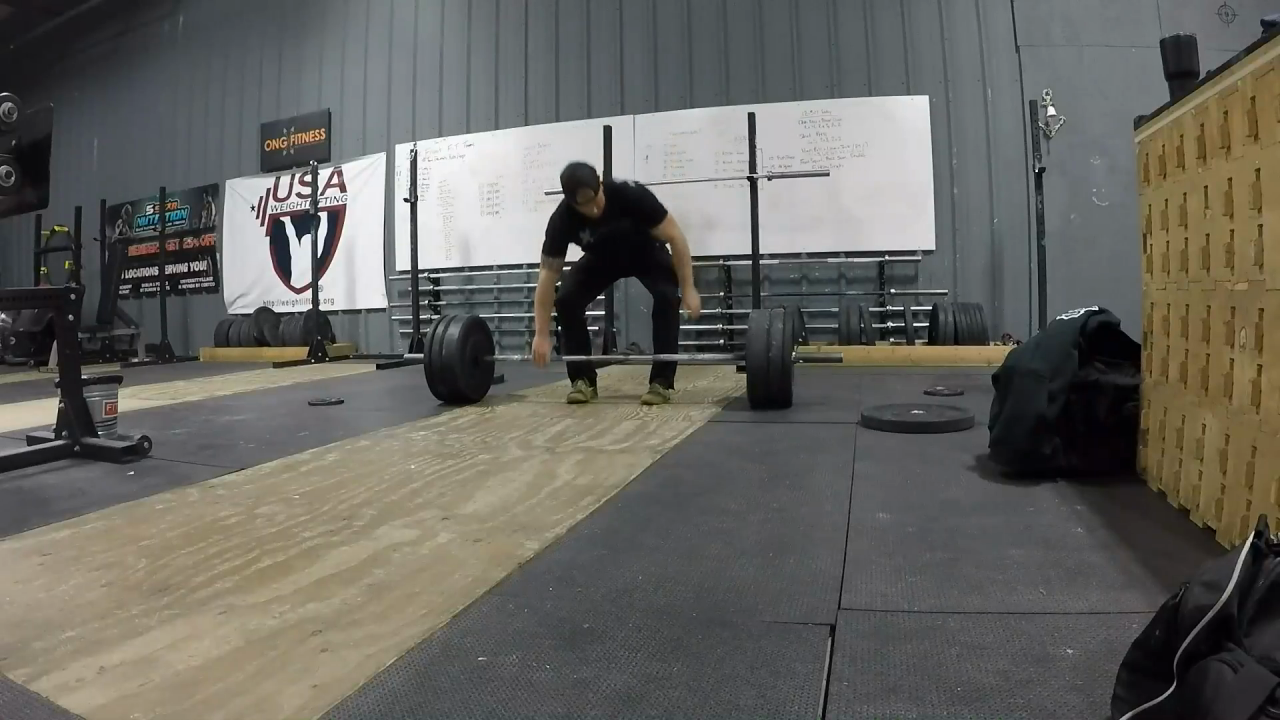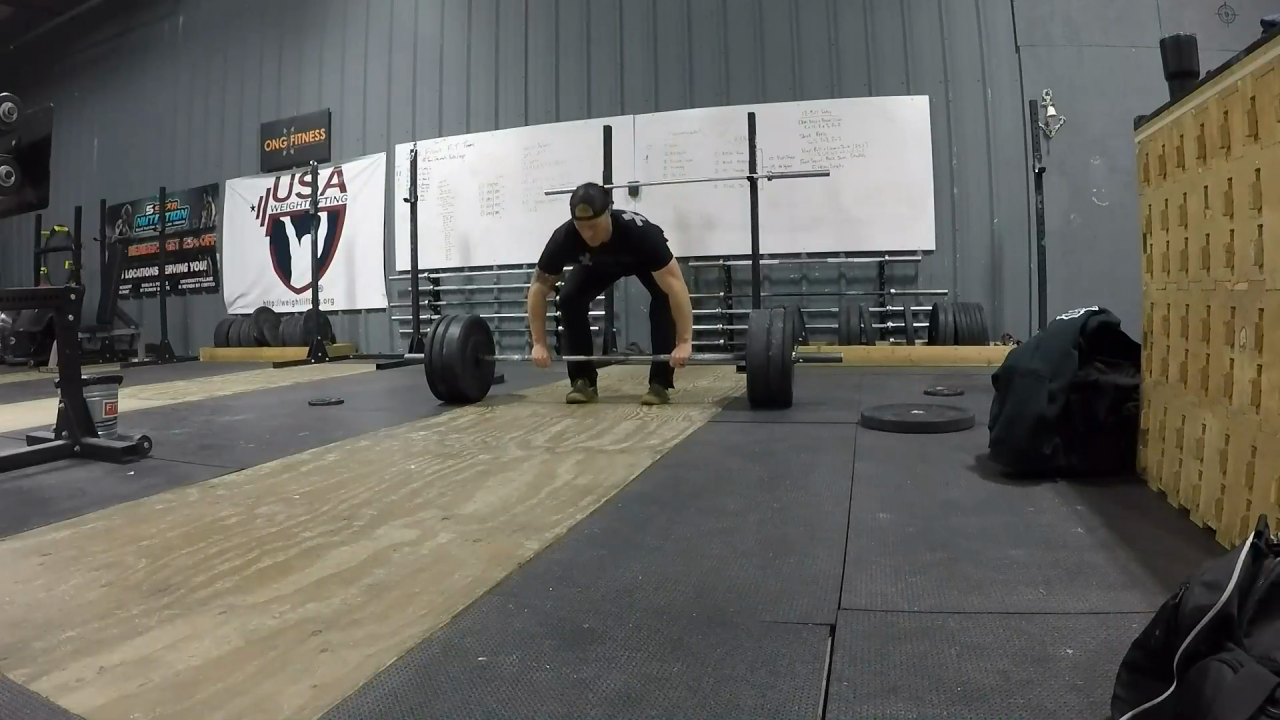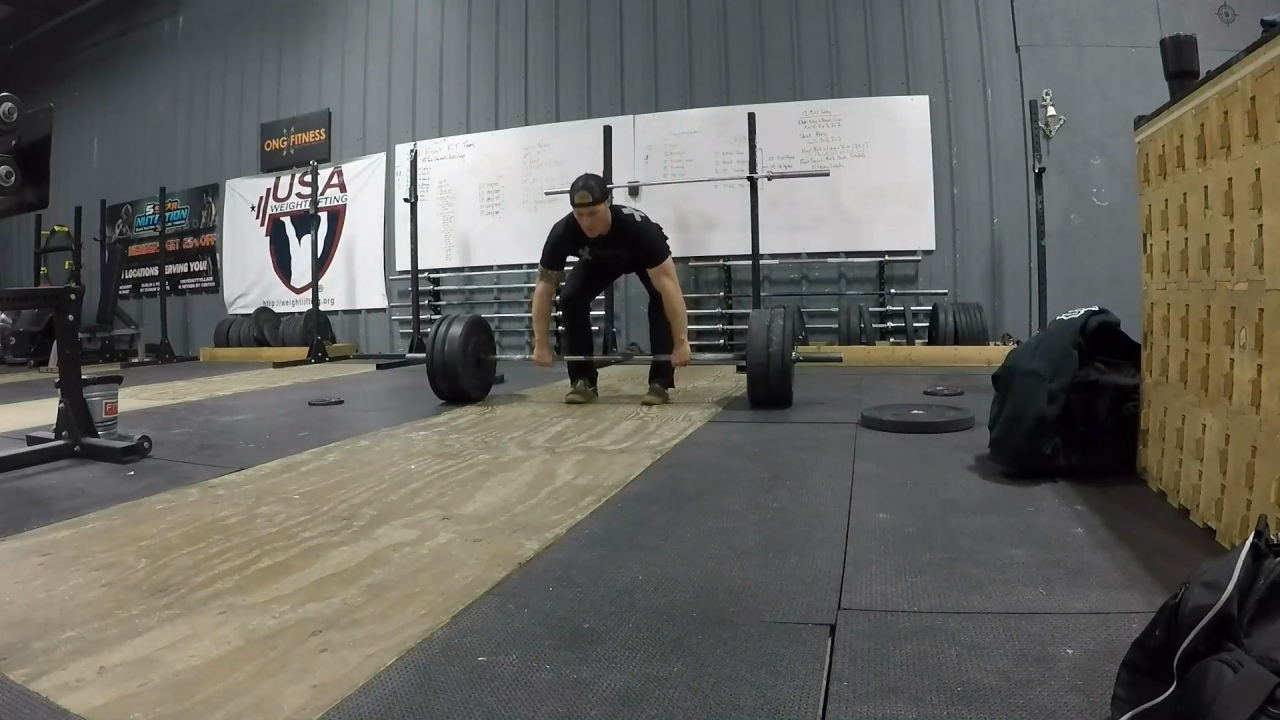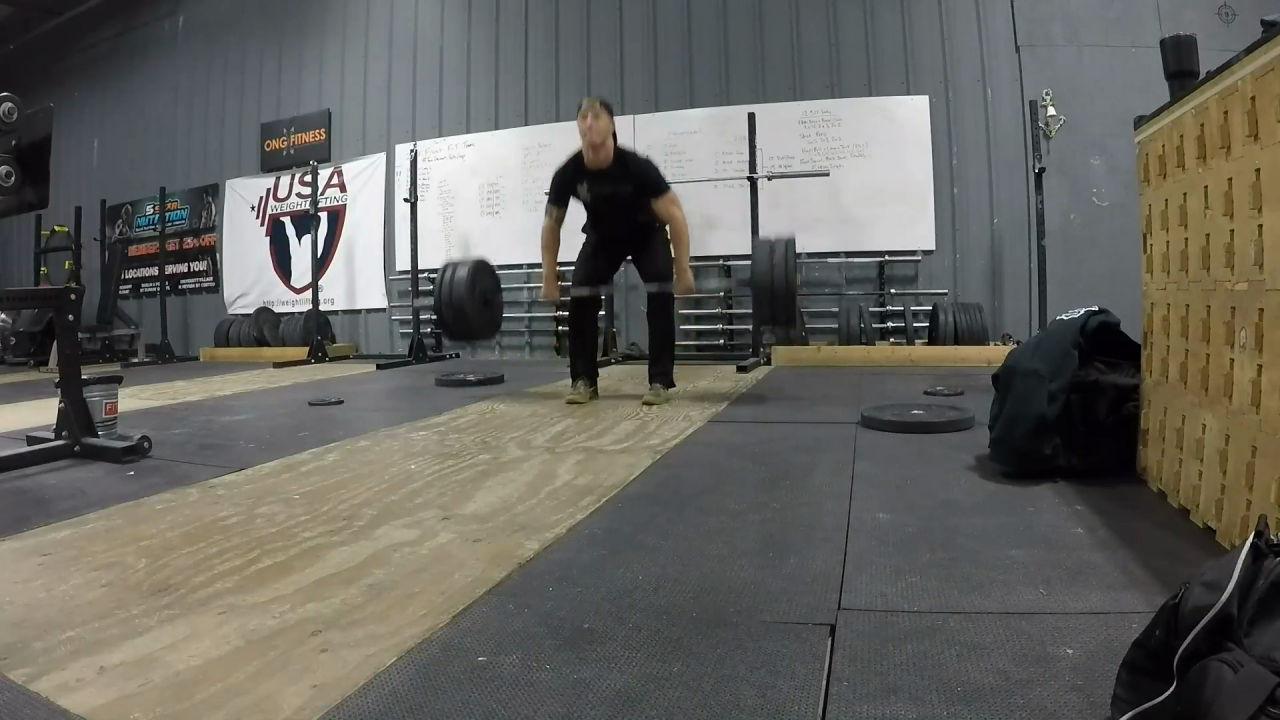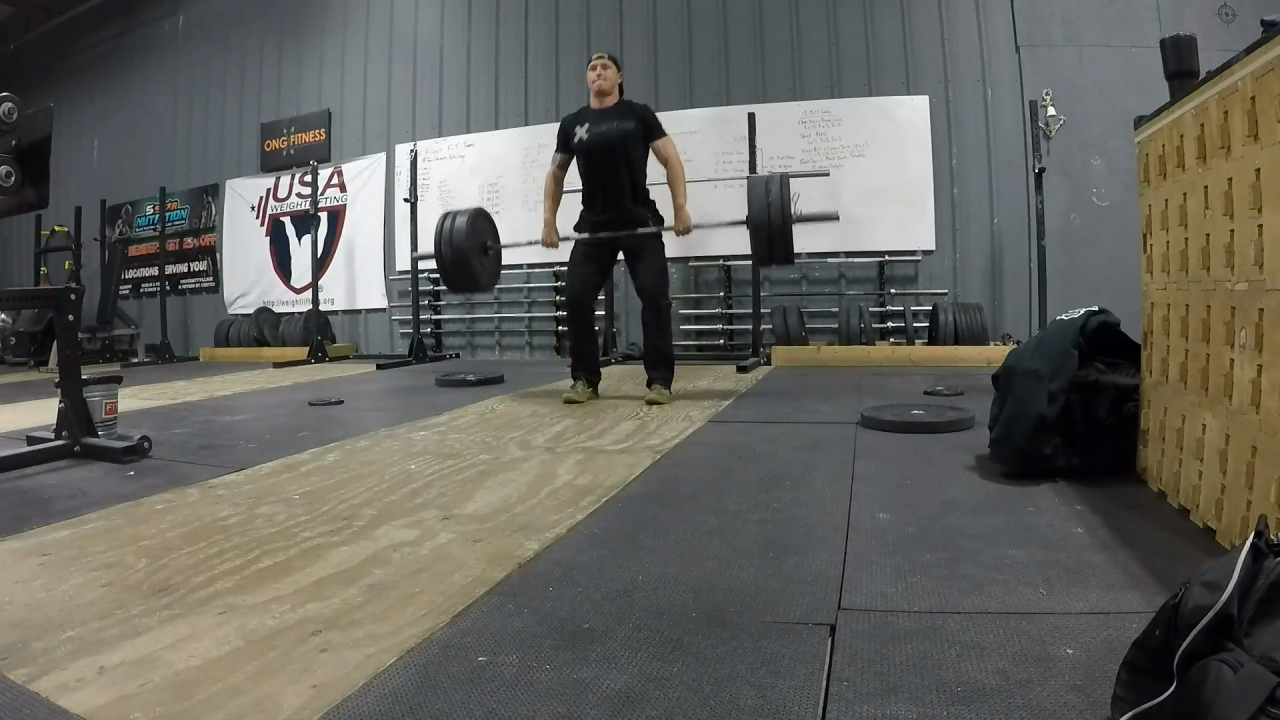
dt=1s
person 1, frame 1
left shoulder: (631, 195)
right shoulder: (562, 220)
left elbow: (674, 236)
right elbow: (547, 275)
left wrist: (688, 289)
right wrist: (541, 334)
left hip: (646, 254)
right hip: (599, 259)
left knee: (668, 296)
right knee: (565, 299)
left ankle: (661, 381)
right ankle: (583, 379)
person 1, frame 2
left shoulder: (638, 231)
right shoulder: (563, 238)
left elbow: (676, 287)
right elbow: (538, 289)
left wrist: (683, 342)
right wrist: (539, 343)
left hip: (642, 259)
right hip: (598, 264)
left knee: (664, 297)
right knee: (569, 299)
left ankle: (660, 383)
right ankle: (583, 381)
person 1, frame 3
left shoulder: (638, 227)
right shoulder: (562, 234)
left elbow: (669, 287)
right elbow: (544, 289)
left wrist: (681, 343)
right wrist: (541, 344)
left hip: (642, 255)
right hip: (598, 259)
left knee: (660, 297)
right knee: (571, 297)
left ankle: (659, 383)
right ankle: (583, 381)
person 1, frame 4
left shoulder: (636, 167)
right shoulder: (568, 172)
left elbow: (674, 217)
right elbow: (551, 227)
left wrist: (682, 271)
right wrist: (549, 279)
left hip: (645, 232)
right hip: (601, 236)
left knee: (660, 297)
right knee: (581, 296)
left ankle: (660, 382)
right ankle: (584, 381)
person 1, frame 5
left shoulder: (638, 114)
right shoulder: (572, 123)
left elbow: (670, 160)
right elbow: (556, 174)
left wrist: (680, 209)
right wrist: (549, 222)
left hip: (640, 222)
right hip: (594, 225)
left knee: (654, 297)
right knee: (577, 298)
left ankle: (659, 380)
right ankle: (586, 379)
